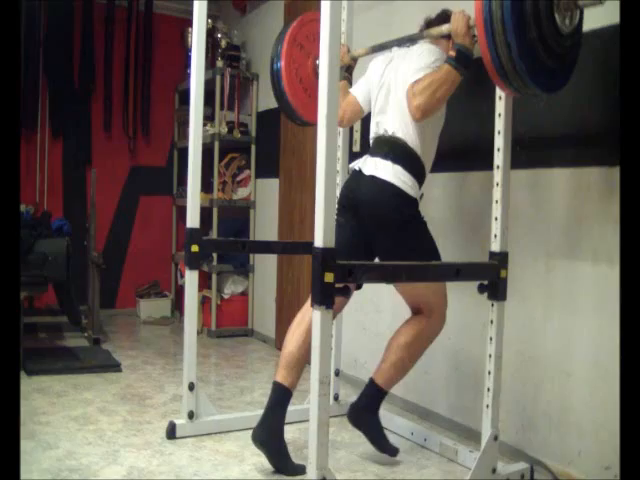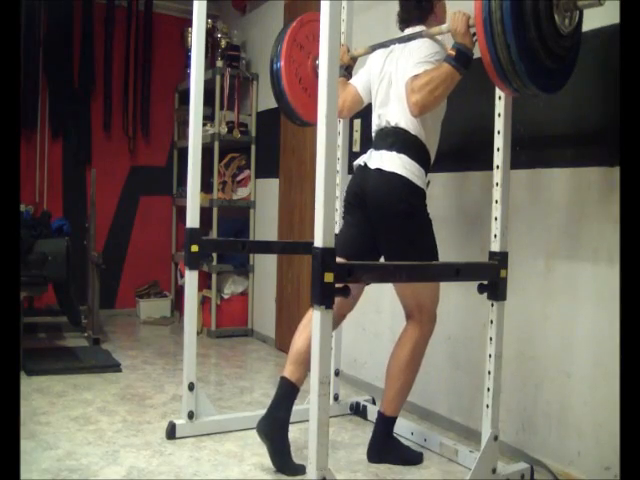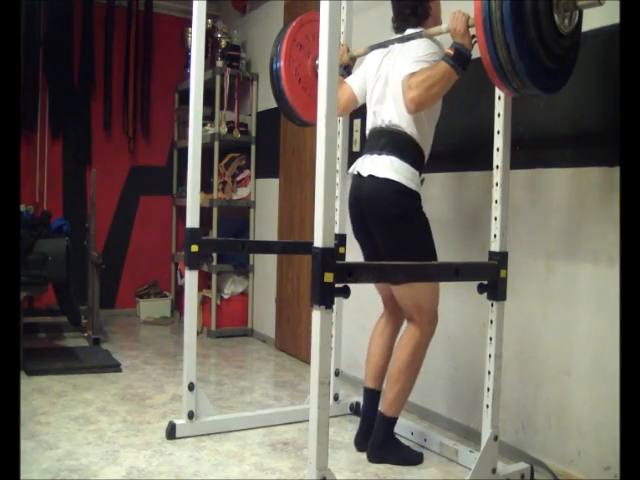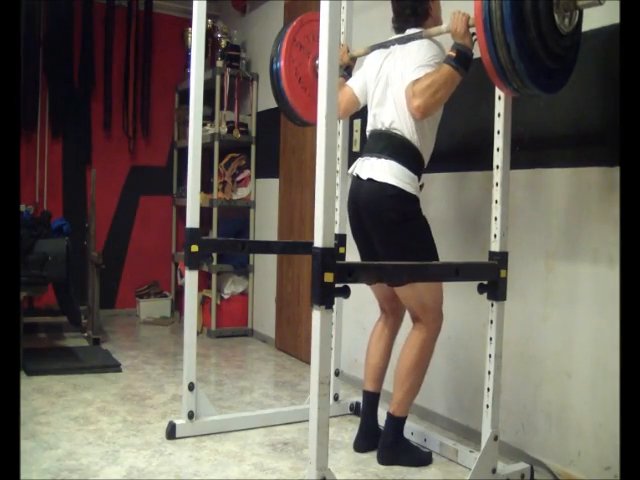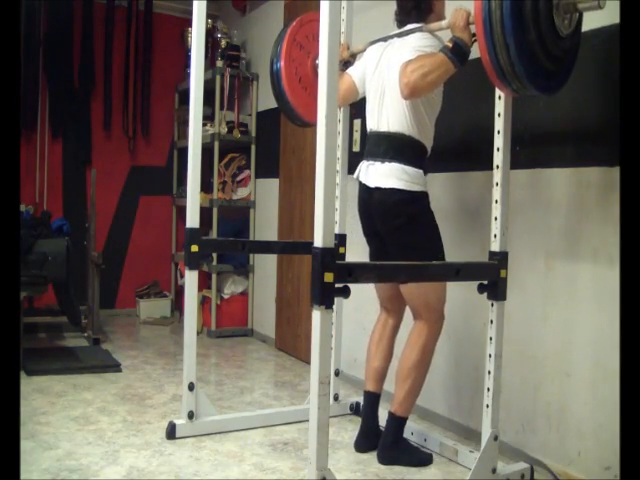
dt=0.7s
person 1, frame 1
left shoulder: (384, 60)
right shoulder: (430, 53)
left elbow: (342, 114)
right elbow: (420, 104)
left wrist: (344, 70)
right wrist: (463, 54)
left hip: (360, 184)
right hip: (391, 191)
right knee: (431, 310)
left ankle: (272, 419)
right ankle: (366, 404)
person 1, frame 2
left shoulder: (382, 54)
right shoulder: (428, 46)
left elbow: (342, 106)
right elbow: (419, 99)
left wrist: (344, 67)
right wrist: (462, 51)
left hip: (366, 179)
right hip: (398, 182)
left knee: (333, 303)
right knee: (421, 317)
left ankle: (278, 413)
right ankle: (383, 437)
person 1, frame 3
left shoulder: (377, 56)
right shoulder: (425, 46)
left elbow: (337, 104)
right elbow: (415, 97)
left wrist: (342, 67)
right wrist: (460, 50)
left hip: (364, 184)
right hip: (393, 186)
left knee: (395, 311)
right knee: (422, 318)
left ankle: (368, 423)
right ankle: (383, 437)
person 1, frame 4
left shoulder: (378, 56)
right shoulder: (426, 48)
left elbow: (338, 107)
right elbow: (420, 104)
left wrist: (342, 67)
right wrist: (461, 50)
left hip: (363, 187)
right hip: (391, 191)
left knee: (392, 313)
right knee: (427, 319)
left ankle: (367, 426)
right ankle: (392, 438)
person 1, frame 5
left shoulder: (377, 50)
right shoulder: (424, 41)
left elbow: (335, 95)
right elbow: (412, 83)
left wrist: (339, 61)
right wrist: (460, 44)
left hip: (370, 188)
right hip: (400, 188)
left knee: (391, 310)
right knee: (429, 318)
left ankle: (369, 425)
right ankle: (393, 438)
